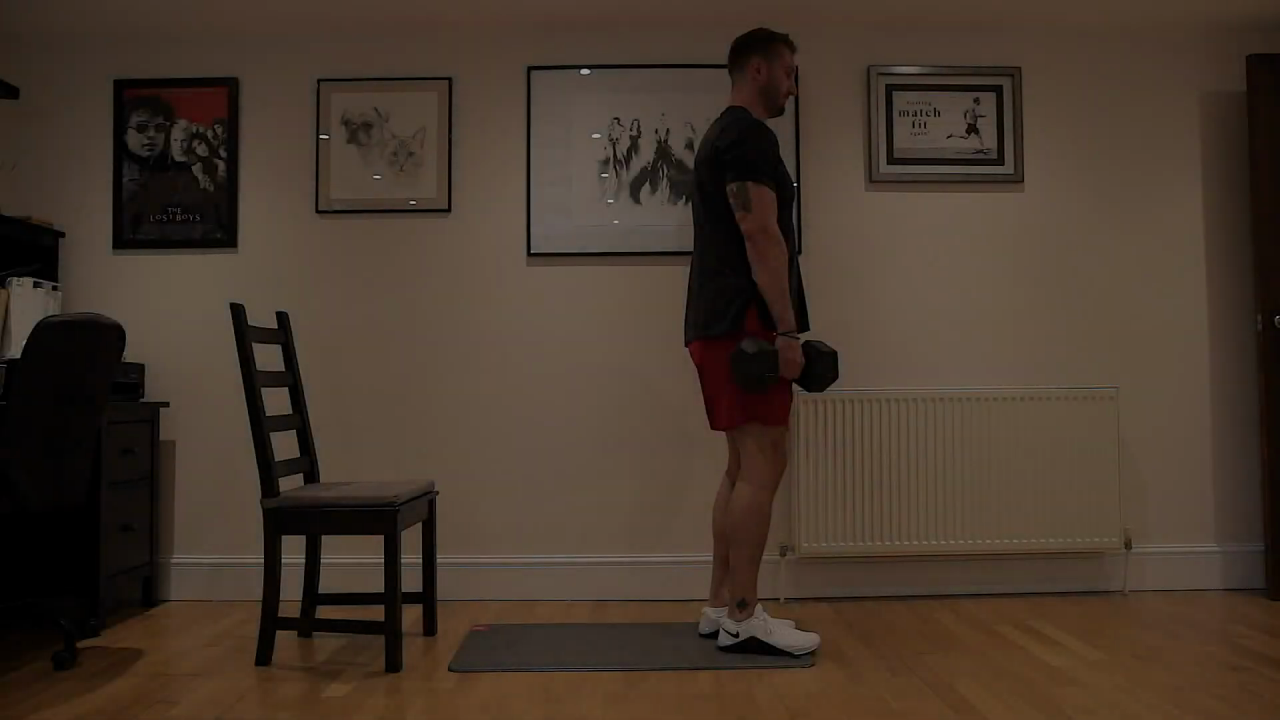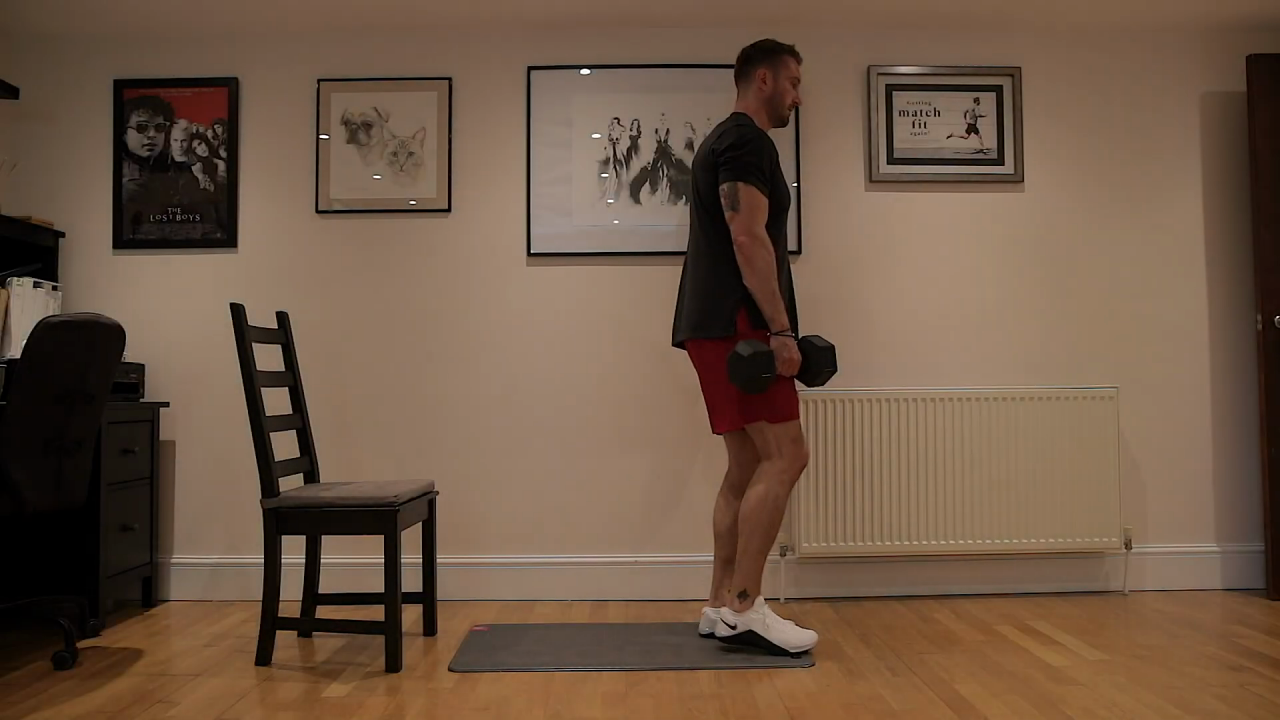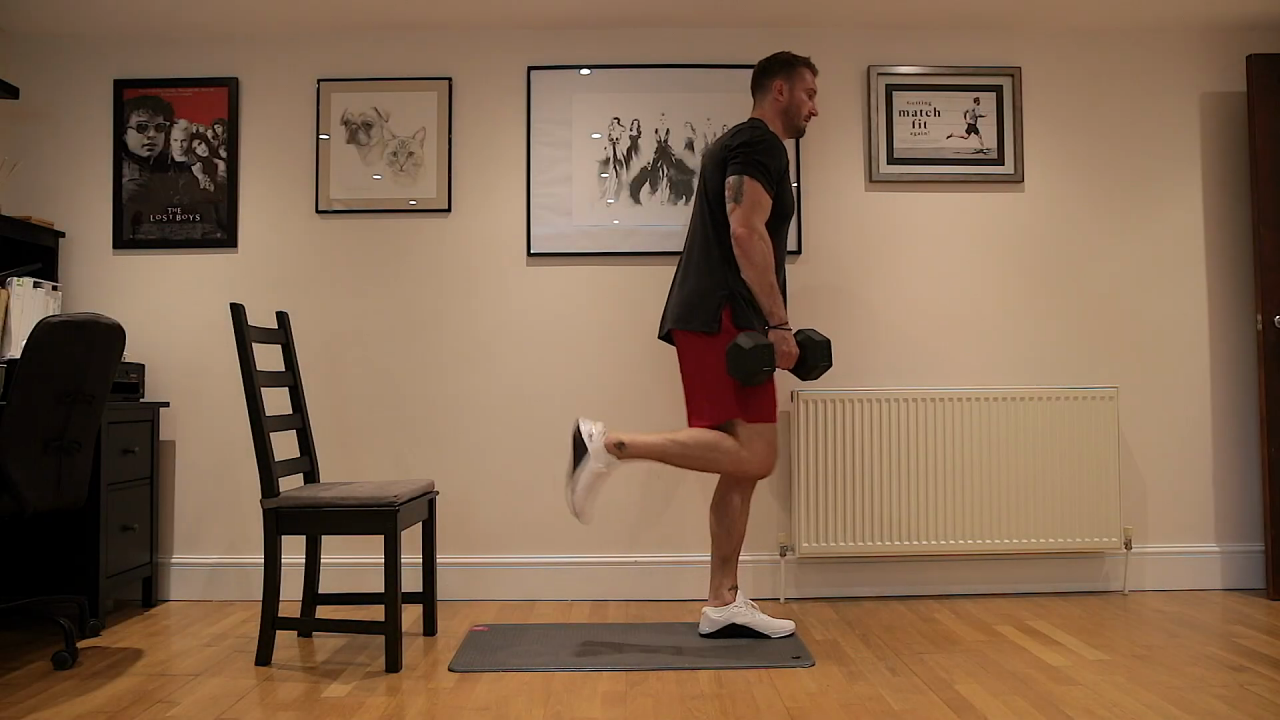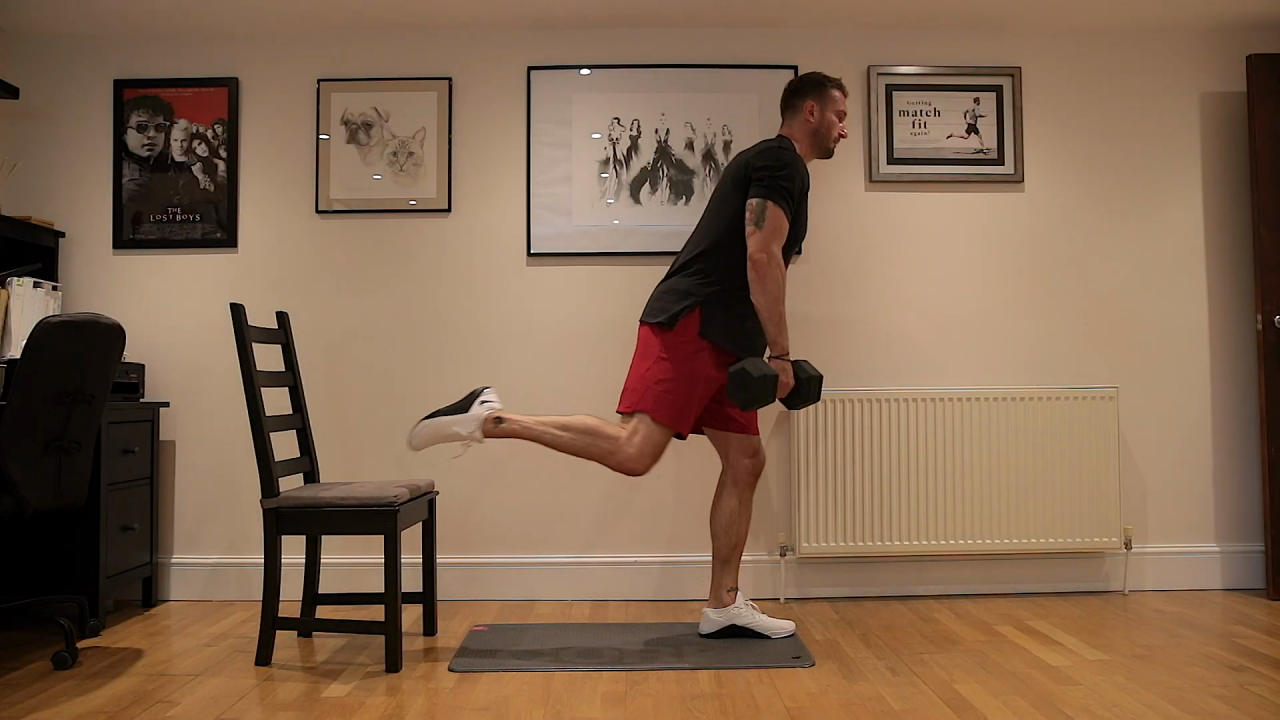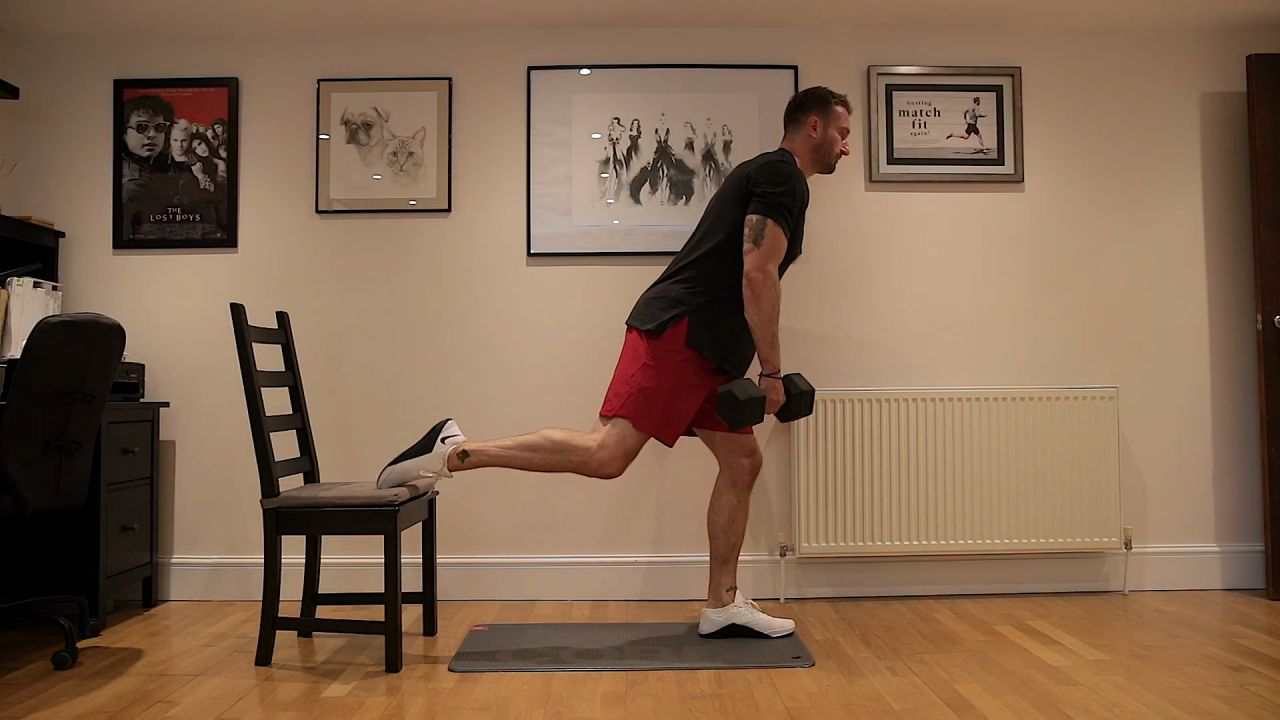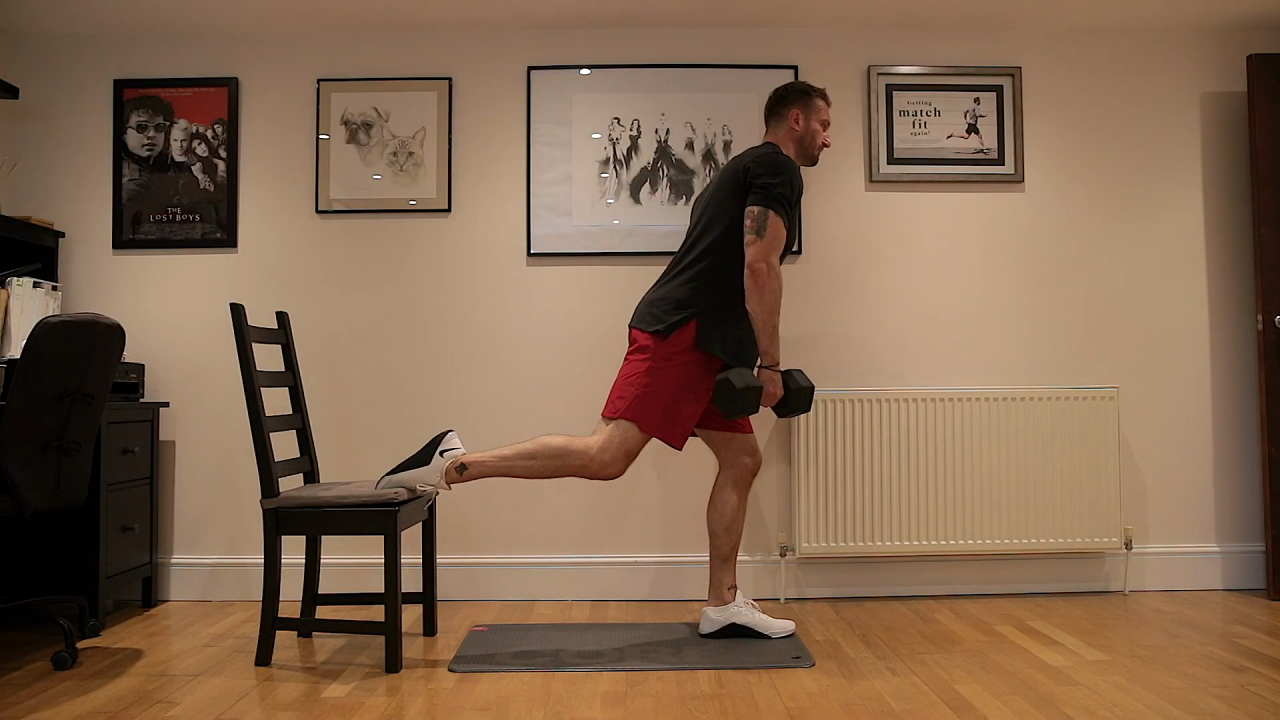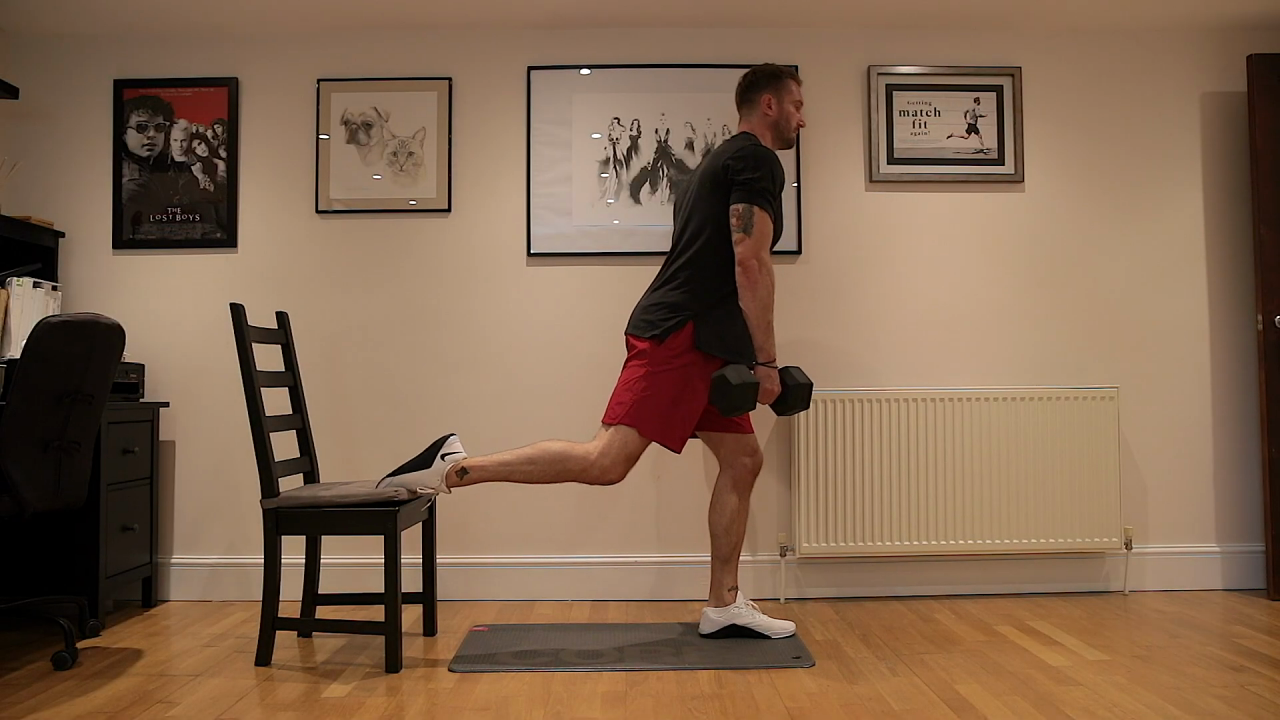
dt=0.4s
person 1, frame 1
left shoulder: (725, 136)
right shoulder: (749, 136)
right elbow: (761, 236)
right wrist: (786, 331)
left hip: (721, 321)
right hip: (743, 322)
left knee: (745, 465)
right knee: (761, 465)
left ankle: (722, 605)
right ankle: (742, 618)
person 1, frame 2
left shoulder: (728, 142)
right shoulder: (747, 141)
right elbow: (749, 240)
left wrist: (768, 329)
right wrist: (780, 331)
left hip: (720, 323)
right hip: (735, 323)
left knee: (748, 465)
right knee: (785, 458)
left ankle: (723, 605)
right ankle: (742, 609)
person 1, frame 3
left shoulder: (745, 147)
right shoulder: (759, 143)
right elbow: (747, 234)
left wrist: (765, 325)
right wrist: (780, 324)
left hip: (717, 319)
right hip: (720, 318)
left knee: (741, 461)
right knee: (753, 457)
left ankle: (723, 603)
right ankle: (610, 443)
person 1, frame 4
left shoulder: (767, 165)
right shoulder: (782, 162)
right elbow: (761, 258)
left wrist: (758, 348)
right wrist: (781, 355)
left hip: (713, 336)
right hip: (690, 323)
left knee: (746, 461)
right knee: (633, 451)
left ankle: (724, 605)
right ankle: (490, 419)
person 1, frame 5
left shoulder: (767, 177)
right shoulder: (782, 177)
right elbow: (758, 276)
left wrist: (752, 366)
right wrist: (771, 372)
left hip: (702, 344)
right hip: (678, 332)
left knee: (742, 462)
right knee: (605, 454)
left ankle: (722, 605)
right ankle: (455, 451)
person 1, frame 6
left shoulder: (748, 170)
right shoulder: (777, 169)
right elbow: (759, 267)
left wrist: (750, 357)
right wrist: (770, 364)
left hip: (700, 341)
right hip: (680, 334)
left knee: (742, 460)
right knee: (605, 456)
left ankle: (723, 605)
right ankle: (455, 463)
person 1, frame 7
left shoulder: (724, 163)
right shoulder: (758, 162)
right elbow: (751, 264)
right wrist: (766, 361)
left hip: (697, 340)
right hip: (680, 336)
left knee: (743, 460)
right knee: (605, 462)
left ankle: (723, 606)
right ankle: (454, 468)
